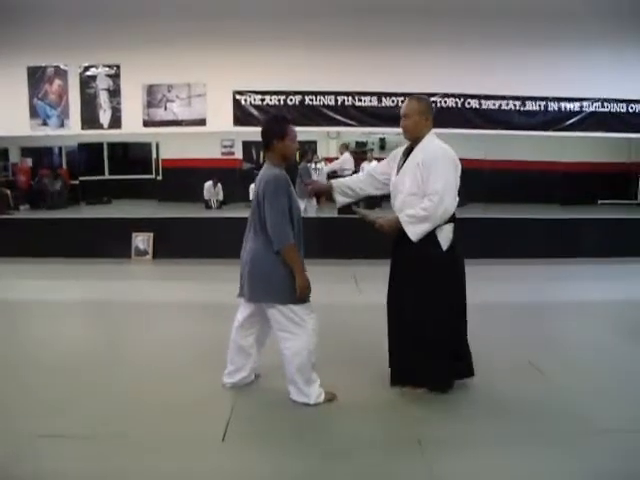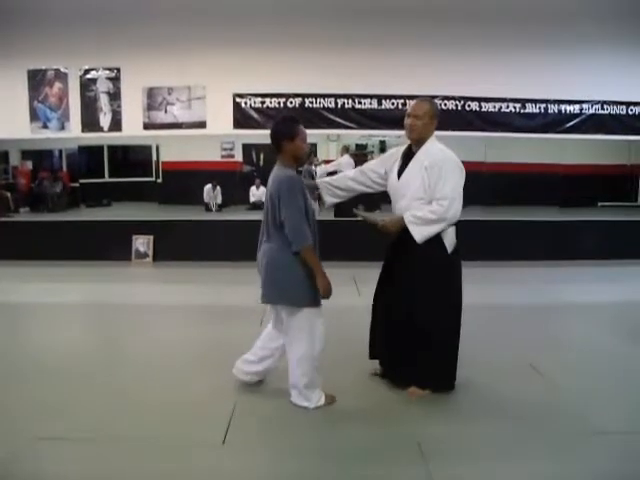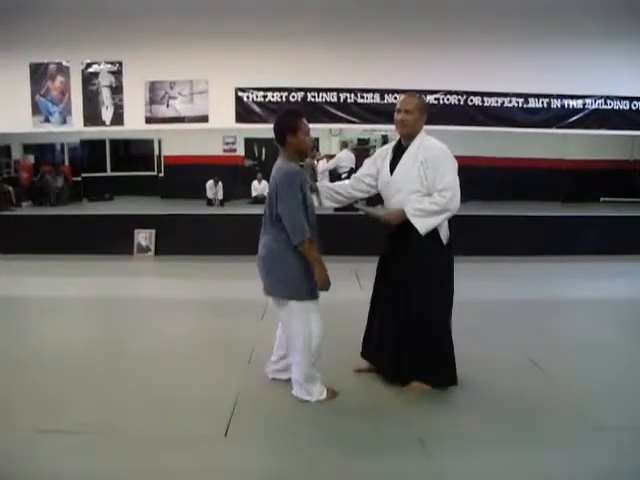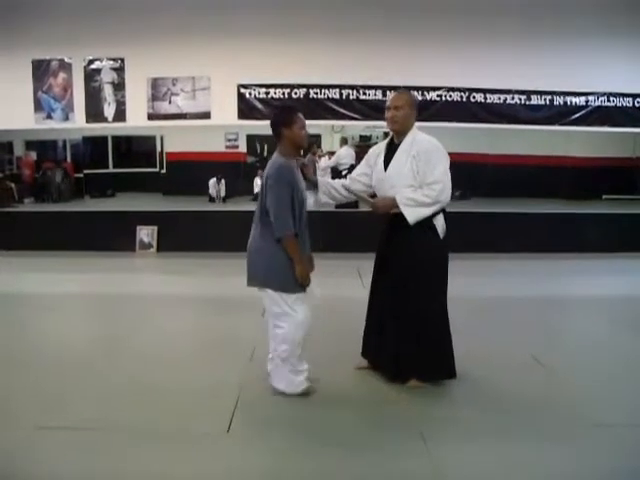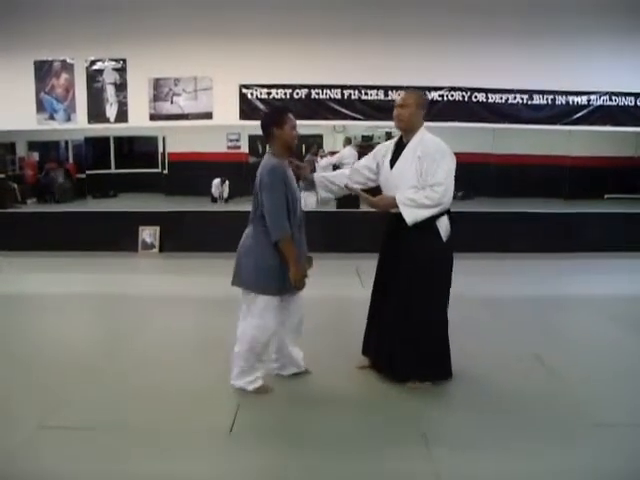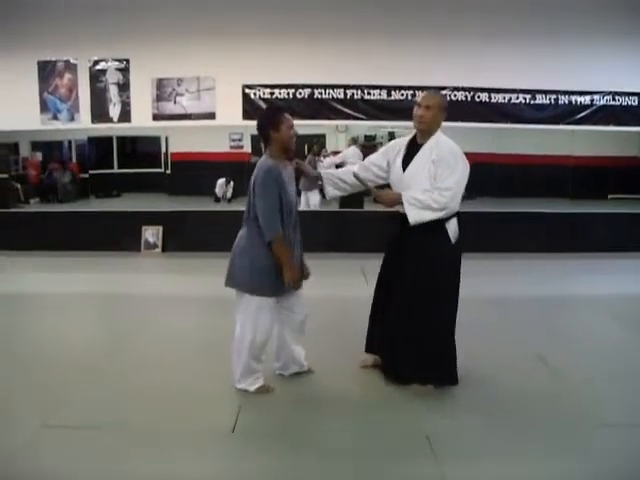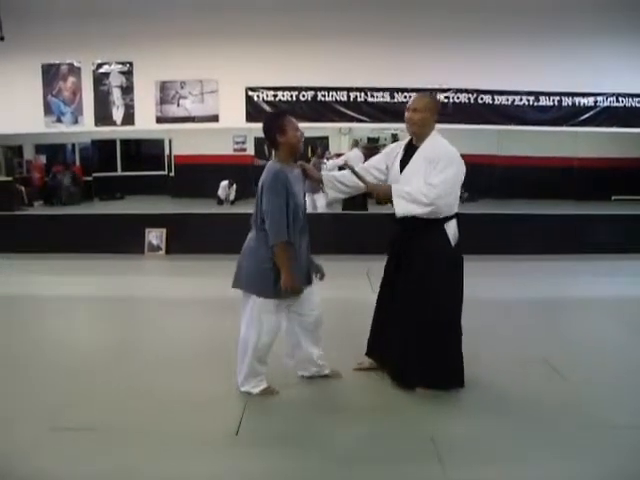
dt=0.3s
person 1, frame 1
left shoulder: (439, 154)
right shoulder: (402, 155)
left elbow: (439, 205)
right elbow: (372, 179)
left wrist: (398, 220)
right wrist: (331, 185)
left hip: (433, 243)
right hip: (410, 239)
left knee: (431, 311)
right knee: (405, 306)
left ankle: (432, 376)
right ankle: (412, 369)
person 1, frame 2
left shoulder: (444, 160)
right shoulder: (397, 156)
left elbow: (448, 209)
right elbow: (361, 177)
left wrist: (403, 221)
right wrist: (319, 185)
left hip: (434, 246)
right hip: (407, 241)
left knee: (430, 314)
right knee: (391, 301)
left ankle: (430, 376)
right ankle: (393, 364)
person 1, frame 3
left shoulder: (436, 152)
right shoulder: (385, 154)
left elbow: (448, 199)
right elbow: (357, 186)
left wrist: (405, 213)
right wrist: (318, 188)
left hip: (427, 239)
right hip: (398, 236)
left knee: (426, 308)
right knee: (388, 299)
left ankle: (429, 372)
right ankle: (382, 359)
person 1, frame 4
left shoulder: (428, 147)
right shoulder: (379, 151)
left elbow: (439, 192)
right elbow: (354, 185)
left wrist: (395, 201)
right wrist: (316, 181)
left hip: (423, 233)
right hip: (394, 230)
left knee: (422, 303)
right knee: (386, 296)
left ankle: (427, 368)
right ankle: (383, 357)
person 1, frame 5
left shoulder: (435, 149)
right shoulder: (387, 149)
left elbow: (439, 195)
right elbow: (354, 176)
left wrist: (395, 201)
right wrist: (312, 178)
left hip: (428, 235)
right hip: (398, 231)
left knee: (423, 304)
right knee: (388, 295)
left ankle: (427, 368)
right ankle: (384, 356)
person 1, frame 6
left shoulder: (449, 153)
right shoulder: (398, 148)
left elbow: (447, 199)
right elbow: (363, 171)
left wrist: (401, 198)
right wrist: (318, 174)
left hip: (435, 237)
right hip: (407, 231)
left knee: (430, 306)
right knee: (391, 293)
left ankle: (433, 370)
right ankle: (387, 354)
person 1, frame 7
left shoulder: (445, 153)
right shoulder: (396, 150)
left elbow: (435, 197)
right elbow: (362, 175)
left wrist: (391, 191)
right wrist: (320, 178)
left hip: (436, 239)
right hip: (408, 233)
left knee: (435, 308)
right knee: (394, 296)
left ankle: (438, 372)
right ankle: (385, 356)
person 2, frame 1
left shoulder: (267, 175)
right shoulder: (277, 179)
right elbow: (281, 235)
left wrist: (296, 268)
right wrist: (299, 273)
left hip: (256, 263)
right hip: (273, 267)
left knee: (249, 321)
right knee: (300, 328)
left ankle: (236, 374)
right ankle: (307, 391)
person 2, frame 2
left shoulder: (280, 175)
right shoulder: (290, 180)
right elbow: (299, 235)
left wrist: (313, 270)
right wrist: (320, 273)
left hip: (276, 264)
right hip: (290, 268)
left knee: (283, 325)
right knee: (306, 332)
left ankle: (250, 368)
right ankle: (307, 394)
person 2, frame 3
left shoulder: (286, 169)
right shoulder: (289, 174)
right elbow: (298, 230)
left wrist: (314, 262)
right wrist: (318, 266)
left hip: (284, 259)
right hip: (289, 261)
left knee: (292, 319)
right knee: (306, 325)
left ankle: (281, 368)
right ankle: (309, 388)
person 2, frame 4
left shoulder: (290, 165)
right shoulder: (281, 169)
right elbow: (282, 224)
left wrist: (304, 254)
right wrist: (299, 261)
left hip: (282, 255)
right hip: (276, 256)
left knee: (283, 314)
right knee: (295, 316)
left ankle: (282, 367)
right ankle: (287, 378)
person 2, frame 5
left shoulder: (282, 166)
right shoulder: (273, 170)
right elbow: (277, 226)
left wrist: (300, 255)
right wrist: (295, 264)
left hip: (280, 257)
right hip: (265, 259)
left knee: (290, 314)
right knee: (260, 321)
left ankle: (288, 363)
right ankle: (245, 377)
person 2, frame 6
left shoulder: (285, 167)
right shoulder: (268, 171)
right elbow: (270, 227)
left wrist: (295, 261)
right wrist: (289, 265)
left hip: (280, 257)
right hip: (260, 259)
left knee: (294, 312)
right knee: (256, 323)
left ankle: (290, 363)
right ankle: (247, 378)
person 2, frame 7
left shoulder: (294, 171)
right shoulder: (275, 176)
right elbow: (276, 231)
left wrist: (307, 261)
right wrist: (286, 272)
left hip: (292, 257)
right hip: (266, 263)
left knee: (308, 313)
right knee: (260, 324)
left ankle: (312, 365)
right ankle: (251, 380)
